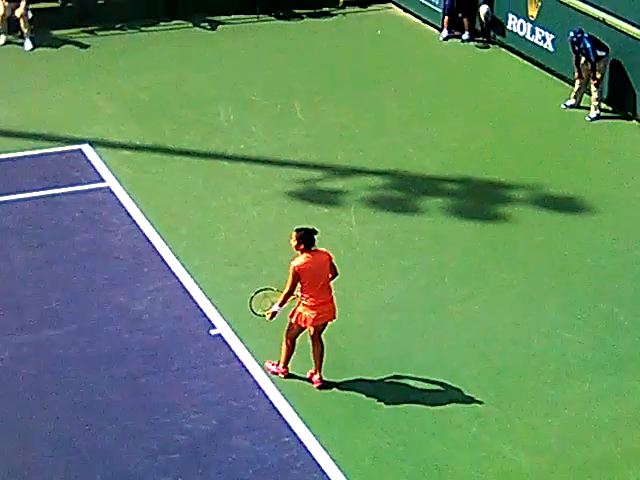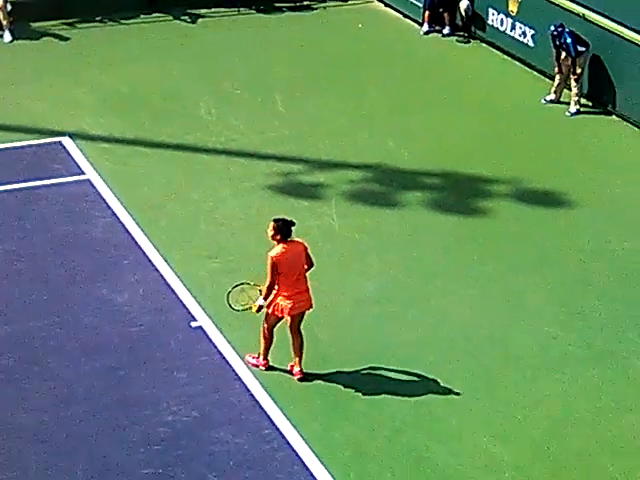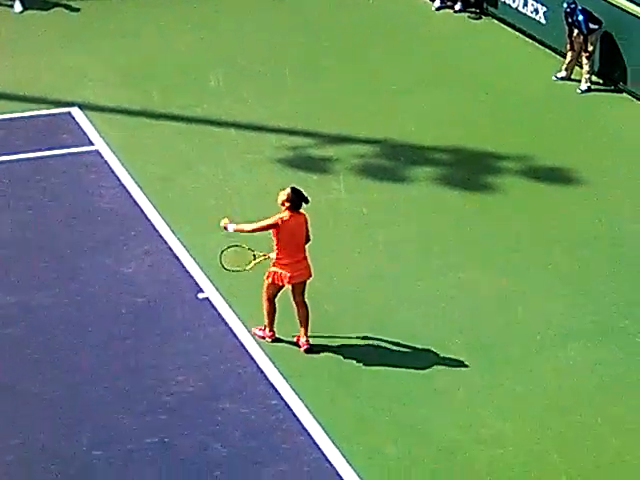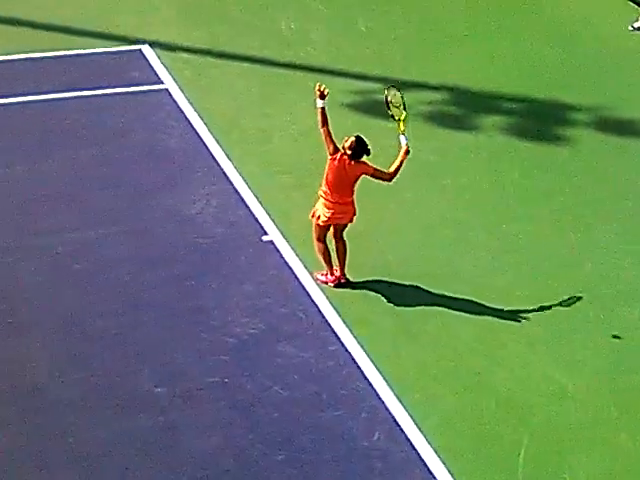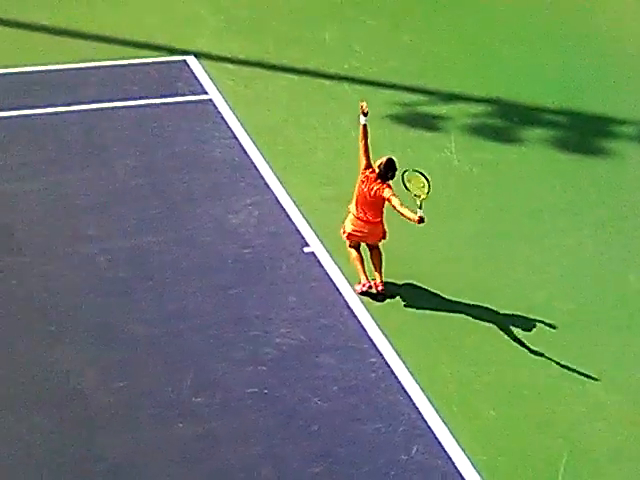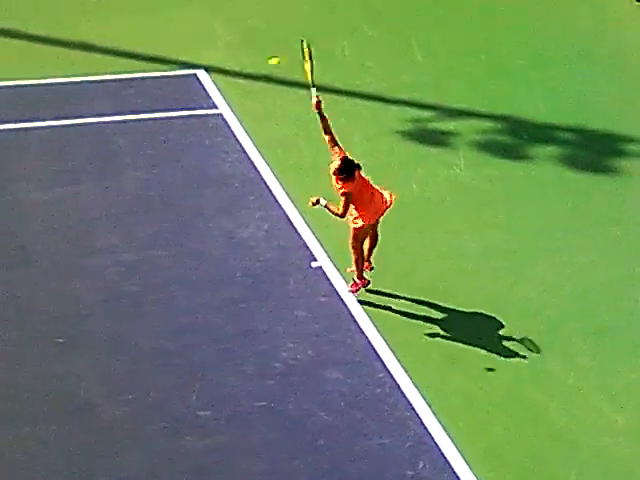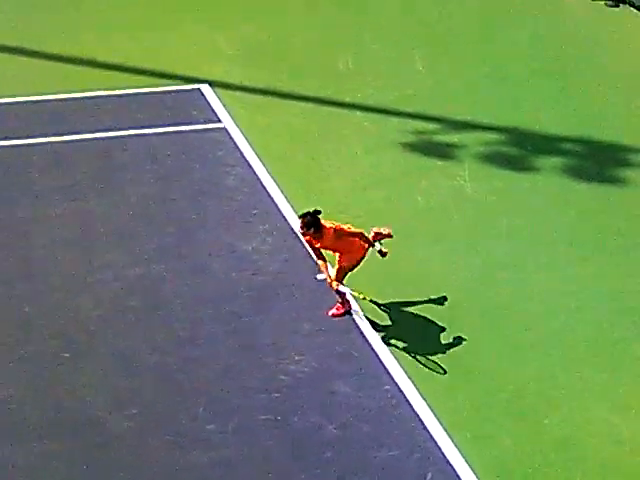
dt=0.4s
person 1, frame 1
left shoulder: (297, 264)
right shoulder: (325, 254)
left elbow: (289, 291)
right elbow: (334, 274)
left wrist: (276, 308)
left hip: (308, 309)
right hip: (326, 306)
left knee: (290, 337)
right knee: (316, 338)
left ankle: (282, 367)
right ankle: (317, 375)
person 1, frame 2
left shoulder: (274, 255)
right shoulder: (300, 245)
left elbow: (271, 283)
right elbow: (310, 265)
left wrist: (261, 301)
left hip: (284, 299)
right hip: (302, 297)
left knee: (267, 327)
right knee: (295, 330)
left ankle: (262, 359)
right ankle: (298, 367)
person 1, frame 3
left shoulder: (279, 221)
right shoulder: (303, 218)
left elbow: (252, 227)
left wrist: (232, 227)
left hip: (282, 269)
right hip: (301, 268)
left knee: (268, 298)
right knee: (299, 301)
left ankle: (269, 332)
right ankle: (304, 339)
person 1, frame 4
left shoulder: (335, 157)
right shoulder: (360, 167)
left elbow: (324, 128)
right elbow: (388, 176)
left wrist: (320, 102)
right wrist: (402, 156)
left hip: (327, 208)
right hip: (346, 209)
left knee: (319, 238)
right knee: (338, 236)
left ankle: (331, 275)
right ankle: (341, 273)
person 1, frame 5
left shoulder: (366, 173)
right shoulder: (386, 190)
left elbow: (364, 144)
right elbow: (400, 208)
left wrist: (363, 119)
right wrist: (415, 217)
left hip: (355, 225)
right hip: (374, 229)
left knee: (353, 247)
right knee: (374, 249)
left ankle: (365, 282)
right ankle: (378, 282)
person 1, frame 6
left shoulder: (346, 190)
right shoulder: (341, 160)
left elbow: (341, 214)
right elbow: (330, 137)
left wrist: (322, 202)
right wrist: (320, 112)
left hip: (365, 216)
right hip: (379, 201)
left knee: (355, 248)
right knee: (372, 231)
left ankle: (359, 279)
right ankle: (366, 263)
person 1, frame 7
left shoulder: (331, 231)
right shoulder: (308, 237)
left elbow: (360, 234)
right elbow: (320, 259)
right wrist: (328, 277)
left hip: (353, 250)
right hip: (341, 247)
left knee: (336, 281)
left ankle: (344, 304)
right ankle: (376, 235)
